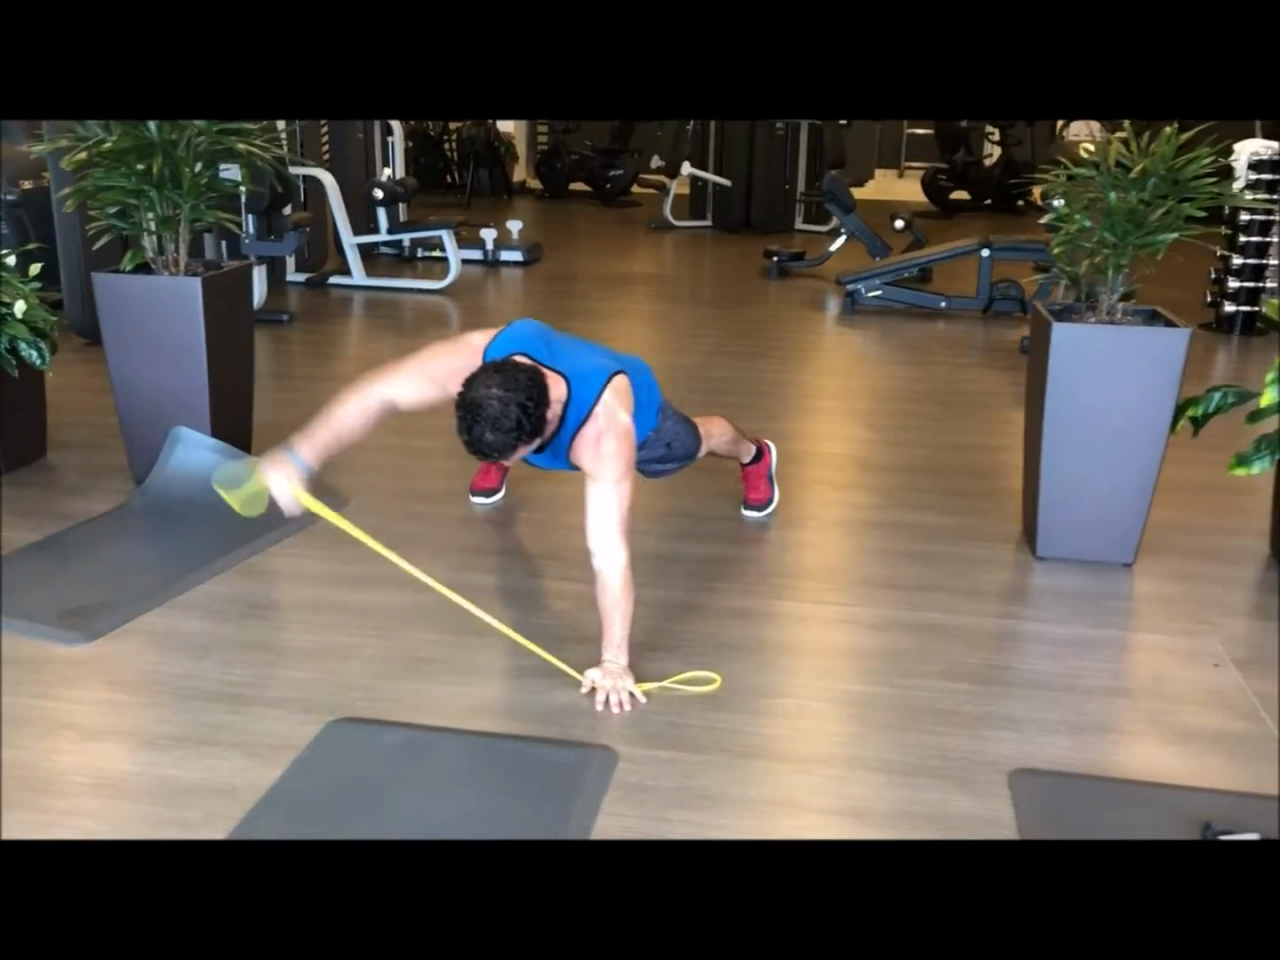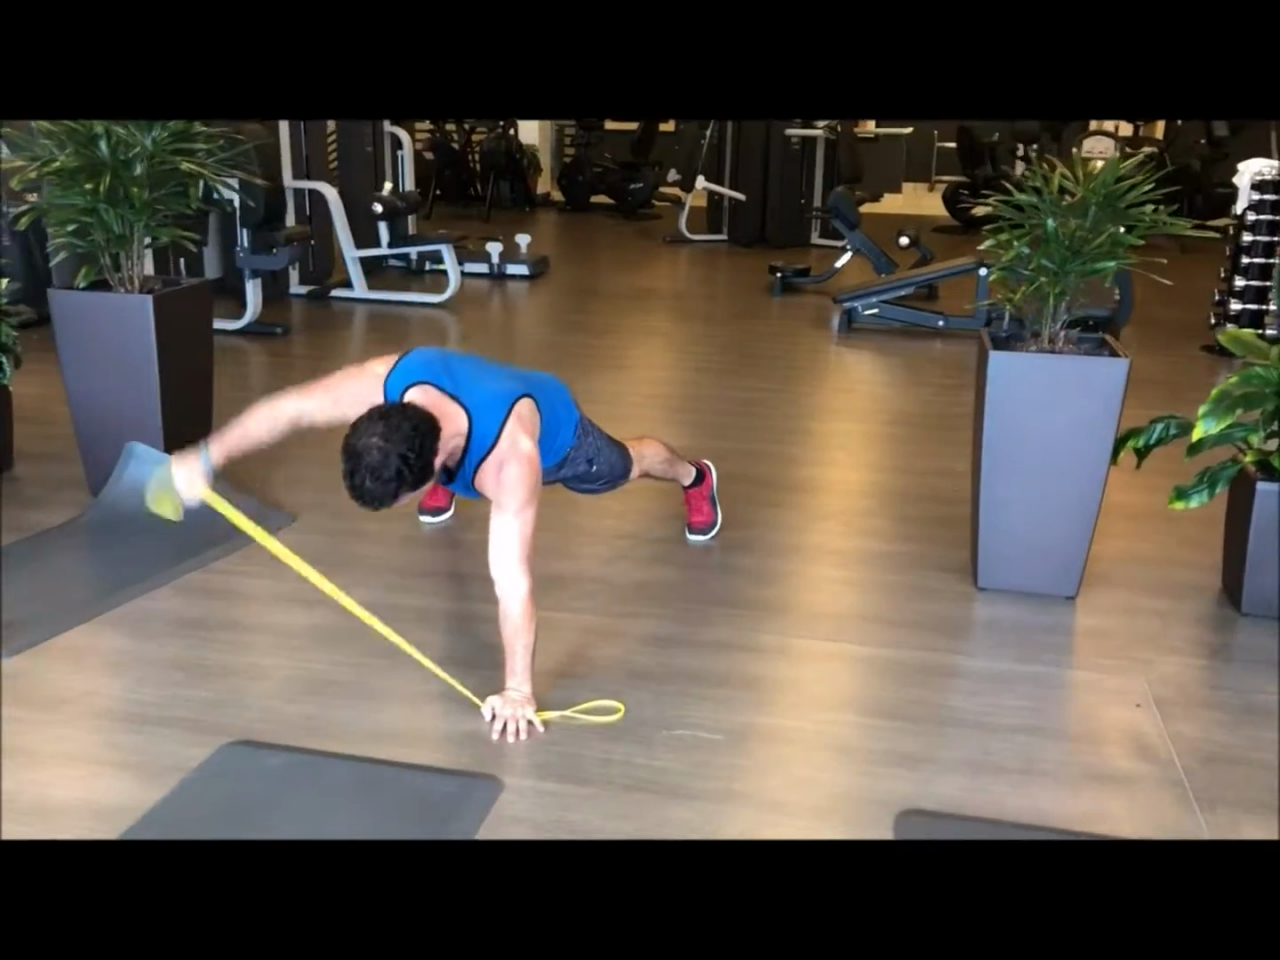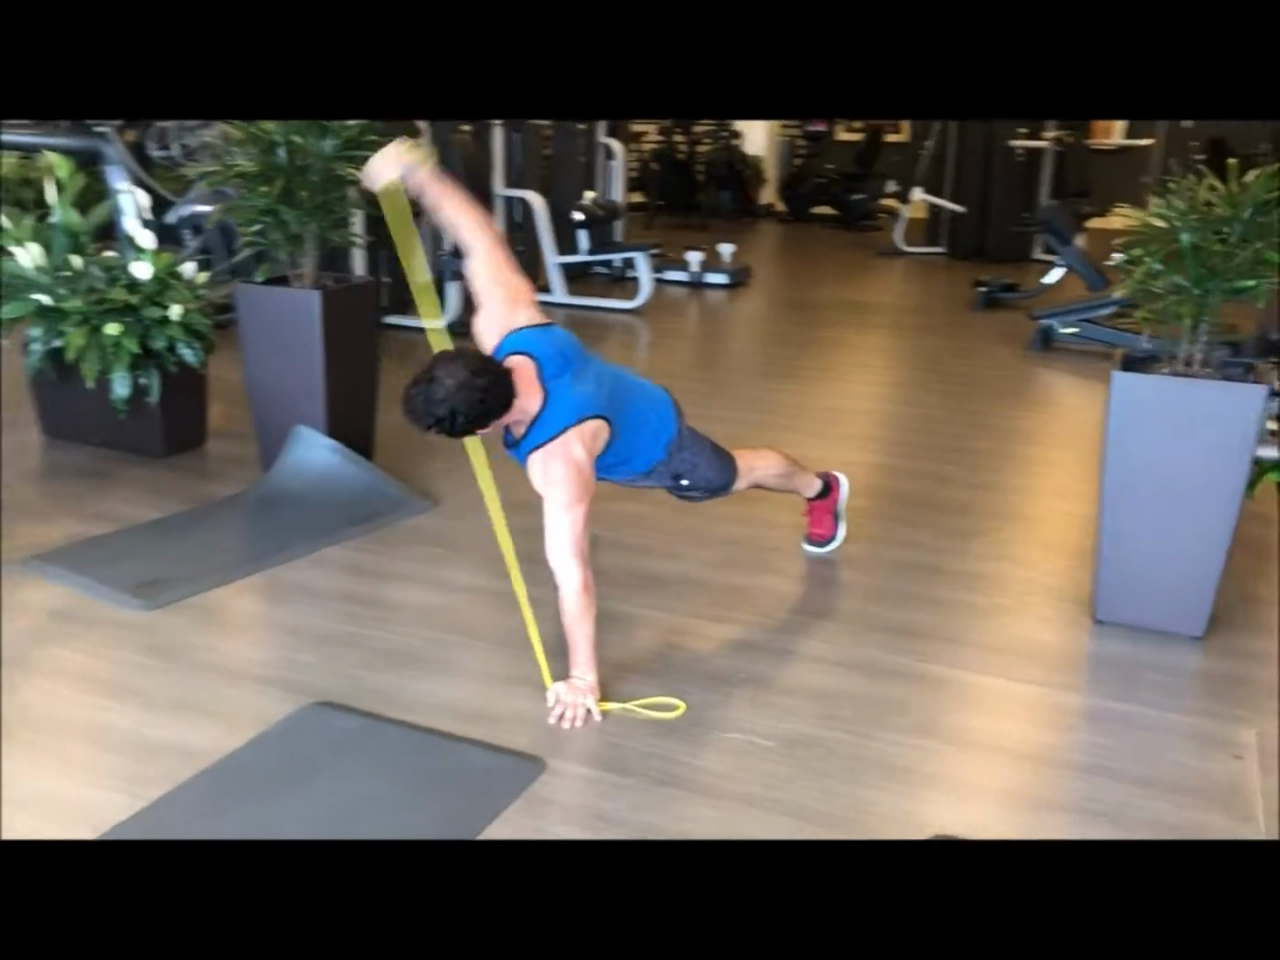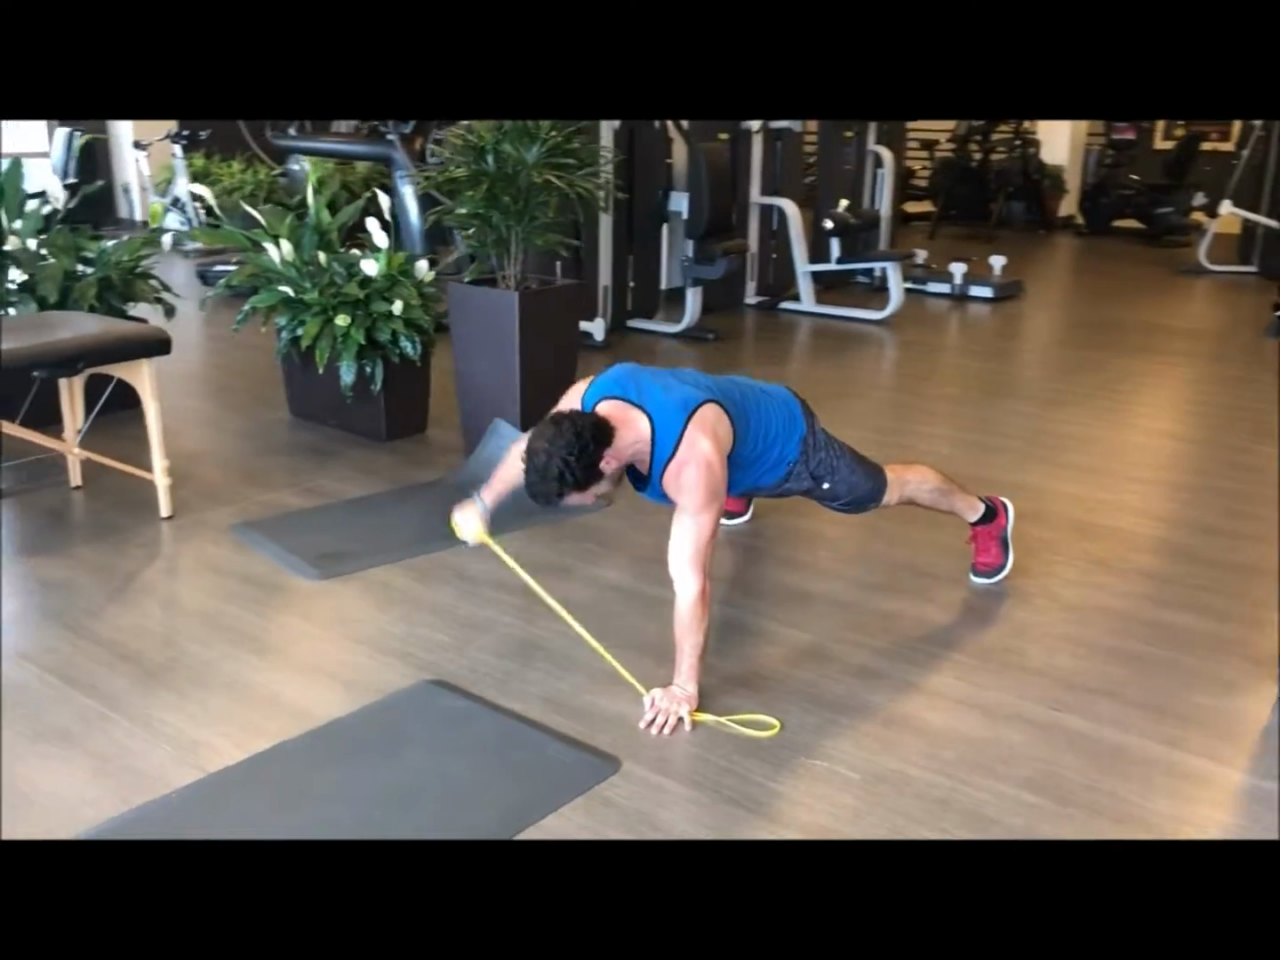
dt=1s
person 1, frame 1
left shoulder: (604, 432)
right shoulder: (482, 356)
left elbow: (609, 553)
right elbow: (374, 393)
left wrist: (614, 664)
right wrist: (298, 456)
left hip: (639, 418)
left knee: (692, 441)
right knee: (497, 450)
left ankle: (753, 454)
right ankle: (497, 464)
person 1, frame 2
left shoulder: (507, 460)
right shoulder: (387, 383)
left elbow: (512, 582)
right elbow: (289, 408)
left wrist: (517, 691)
right wrist: (207, 457)
left hip: (556, 434)
right hip: (501, 395)
left knee: (625, 465)
right knee: (440, 488)
left ankle: (693, 474)
right ankle: (450, 488)
person 1, frame 3
left shoulder: (556, 460)
right shoulder: (516, 333)
left elbow: (570, 573)
right elbow: (481, 242)
left wrist: (582, 682)
right wrist: (418, 171)
left hip: (656, 454)
right hip: (627, 403)
left knee: (737, 477)
left ankle: (821, 489)
person 1, frame 4
left shoulder: (689, 461)
right shoulder: (589, 398)
left elbow: (690, 581)
right elbow: (529, 449)
left wrist: (683, 687)
right wrist: (480, 502)
left hip: (791, 448)
right hip: (748, 411)
left knee: (886, 488)
right knee: (726, 496)
left ankle: (986, 515)
right ankle: (739, 490)
